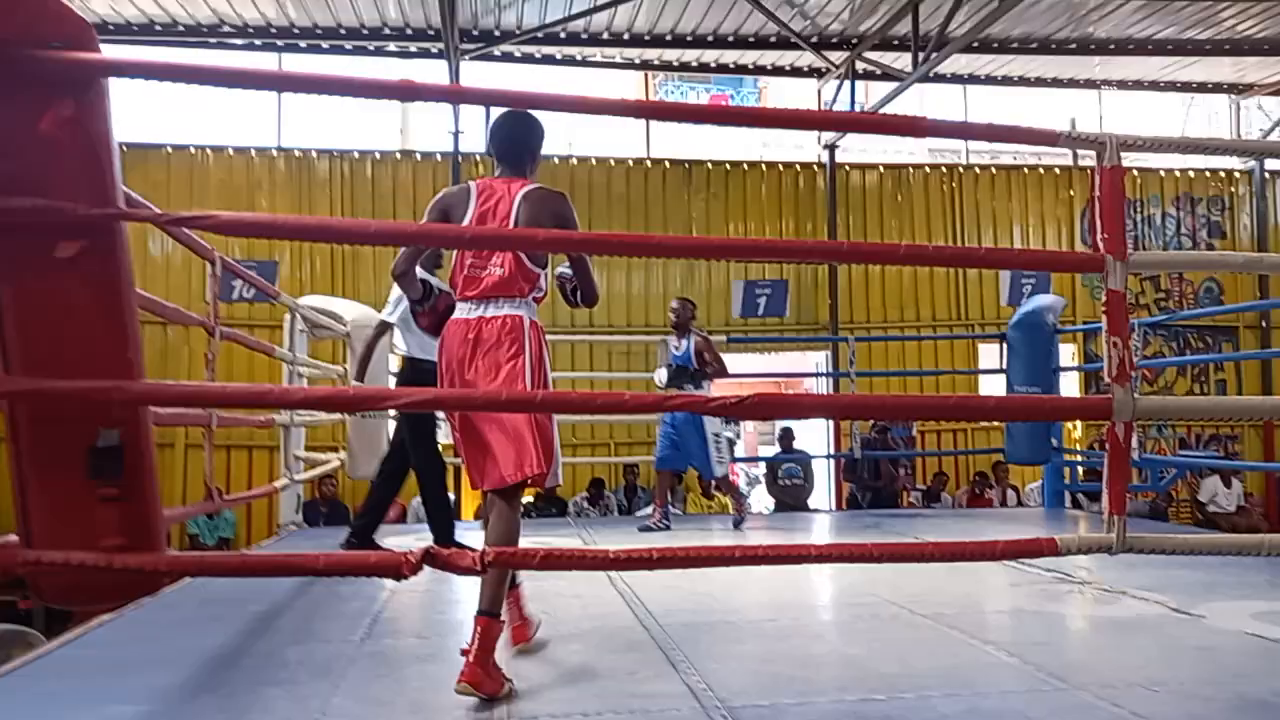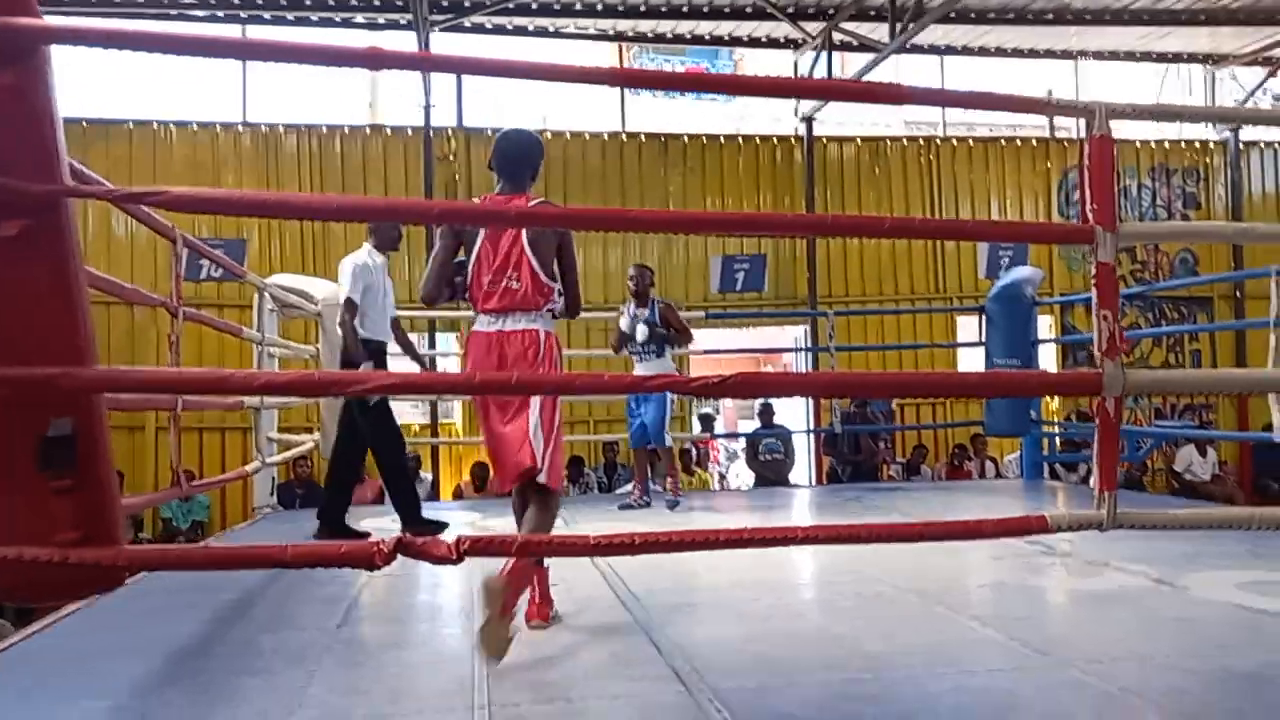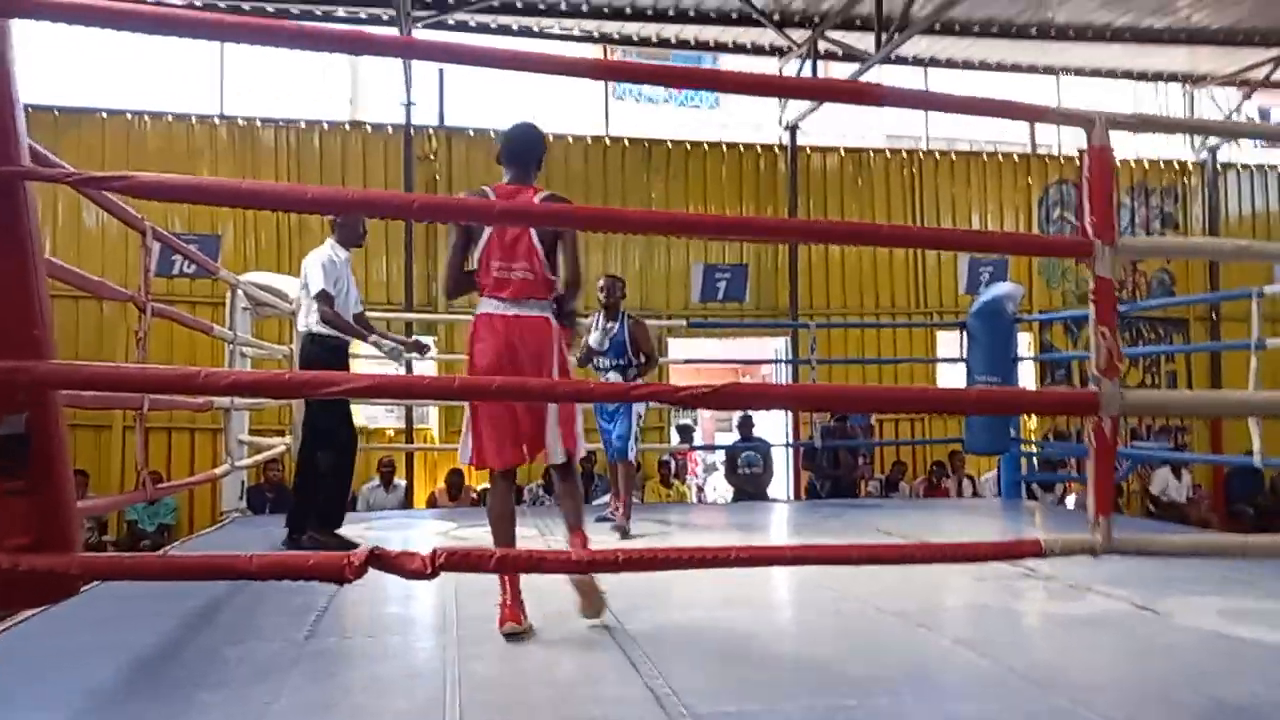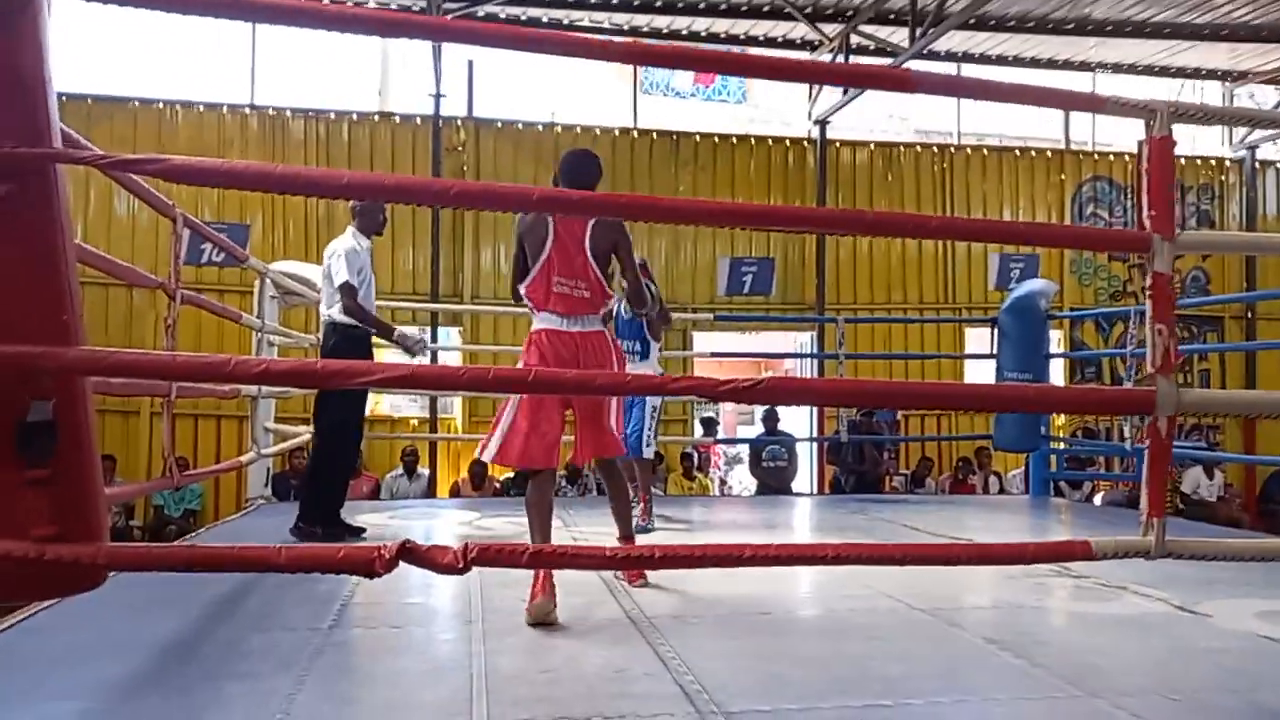
dt=0.2s
person 1, frame 1
left shoulder: (454, 198)
right shoulder: (549, 202)
left elbow: (401, 272)
right elbow: (586, 297)
left wrist: (433, 306)
right wrist: (562, 280)
left hip: (459, 336)
right hip: (514, 334)
left knee: (494, 483)
right knee: (508, 487)
left ankle: (514, 611)
right ankle: (480, 652)
person 1, frame 2
left shoulder: (463, 216)
left elbow: (432, 294)
right elbow: (572, 304)
left hip: (483, 346)
right hip: (533, 344)
left knee: (514, 474)
right knee: (541, 478)
left ankle: (536, 591)
right ankle: (509, 576)
person 1, frame 3
left shoulder: (472, 206)
right shoulder: (556, 208)
left elbow: (454, 287)
right elbow: (574, 282)
left hip: (488, 332)
right hip: (538, 332)
left knee: (500, 466)
right knee: (561, 458)
left ankle: (510, 598)
right ankle: (579, 553)
person 1, frame 4
left shoulder: (530, 222)
right shoulder: (610, 228)
left elbow: (518, 292)
right elbow: (638, 299)
right wrist: (648, 308)
left hip: (545, 343)
right hip: (594, 345)
left knee: (538, 463)
right knee: (604, 455)
left ankle: (543, 575)
person 2, frame 1
left shoulder: (434, 289)
right elbow: (377, 334)
right wrist: (358, 381)
left hip: (428, 375)
right hip: (416, 376)
left knee: (398, 460)
right knee: (427, 461)
left ankle: (360, 534)
right ankle: (444, 537)
person 2, frame 2
left shoulder: (381, 271)
right shoulder: (356, 264)
left elbow: (395, 328)
right elbow: (347, 319)
left wrist: (423, 364)
right wrist: (364, 364)
left hip: (373, 357)
right hip: (361, 357)
left knee: (352, 442)
right knee: (388, 440)
left ankle: (331, 522)
right ankle: (412, 519)
person 2, frame 3
left shoulder: (343, 265)
right shoulder: (320, 259)
left elbow: (357, 318)
right elbow: (328, 312)
left wrist: (401, 341)
right wrist: (376, 339)
left hip: (333, 354)
right hip: (320, 352)
left knee: (320, 442)
right knee: (338, 440)
left ankle: (302, 526)
right ankle: (320, 526)
person 2, frame 4
left shoulder: (361, 250)
right shoulder: (346, 249)
right elbow: (350, 305)
left wrist: (397, 336)
right wrist: (397, 335)
left hip: (355, 344)
right hip: (344, 343)
left knee: (348, 434)
right knee: (335, 433)
left ankle: (327, 514)
right ankle: (310, 520)
person 3, frame 1
left shoulder: (700, 341)
right shoulder: (667, 344)
left elbow: (721, 372)
left wrist: (690, 374)
right wrist: (662, 378)
right hip: (676, 409)
left knee: (712, 464)
right knee: (664, 462)
left ankle: (738, 501)
person 3, frame 2
left shoulder: (663, 308)
right shoulder: (625, 311)
left elbow: (687, 336)
right elbow: (615, 349)
left wrist: (660, 335)
right wrist: (622, 333)
left knee: (659, 436)
right knee: (638, 439)
left ankle: (673, 485)
right ankle: (640, 492)
person 3, frame 3
left shoulder: (634, 324)
right shoulder: (593, 323)
left elbow: (652, 359)
right elbow: (580, 362)
left wrist: (631, 374)
right wrist: (589, 348)
left knee: (623, 452)
right knee: (612, 452)
left ankle: (624, 514)
right ankle: (616, 504)
person 3, frame 4
left shoulder: (651, 309)
right shoulder: (615, 306)
left elbow: (665, 320)
left wrist: (647, 285)
left knee: (640, 448)
right knee: (624, 448)
left ankle: (645, 511)
right ankle: (638, 497)
